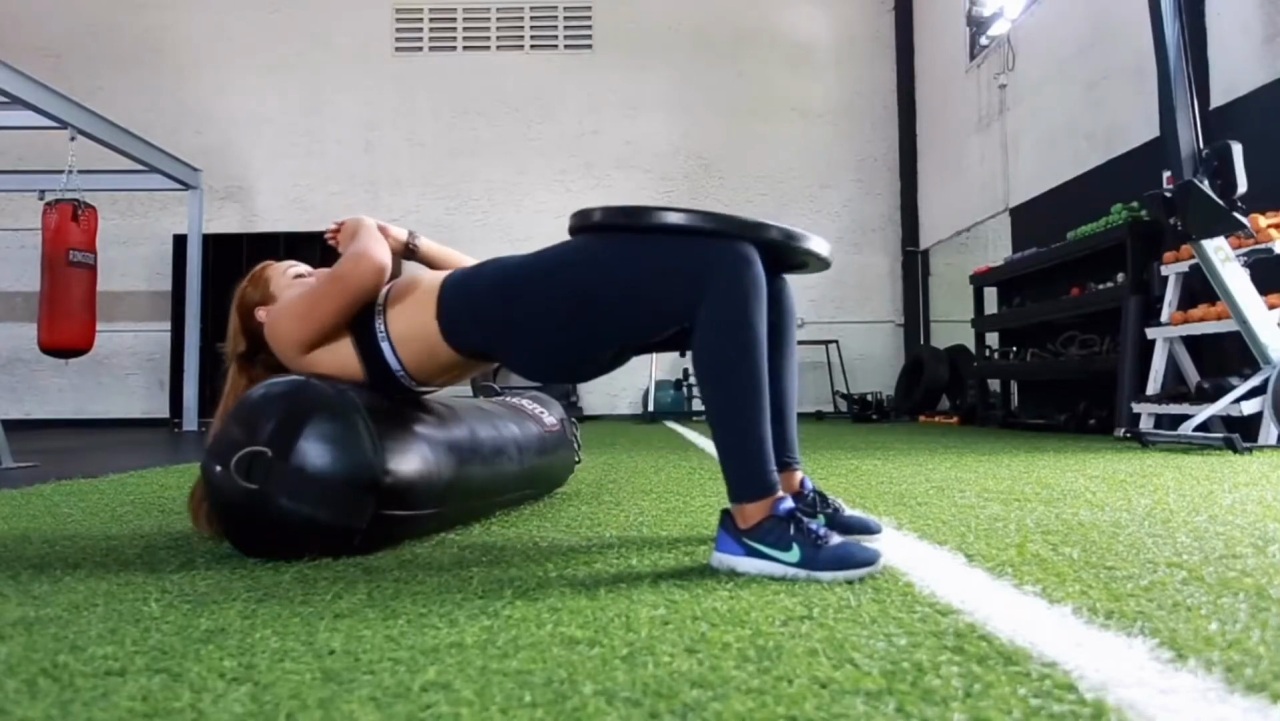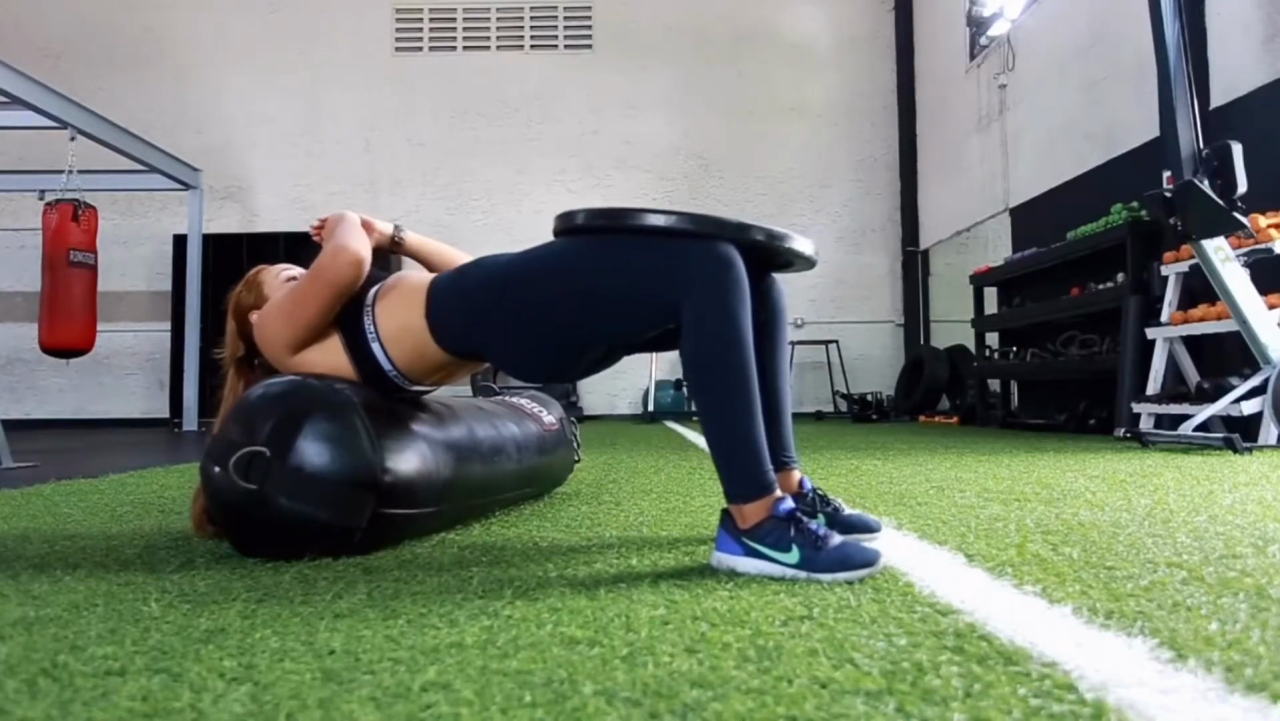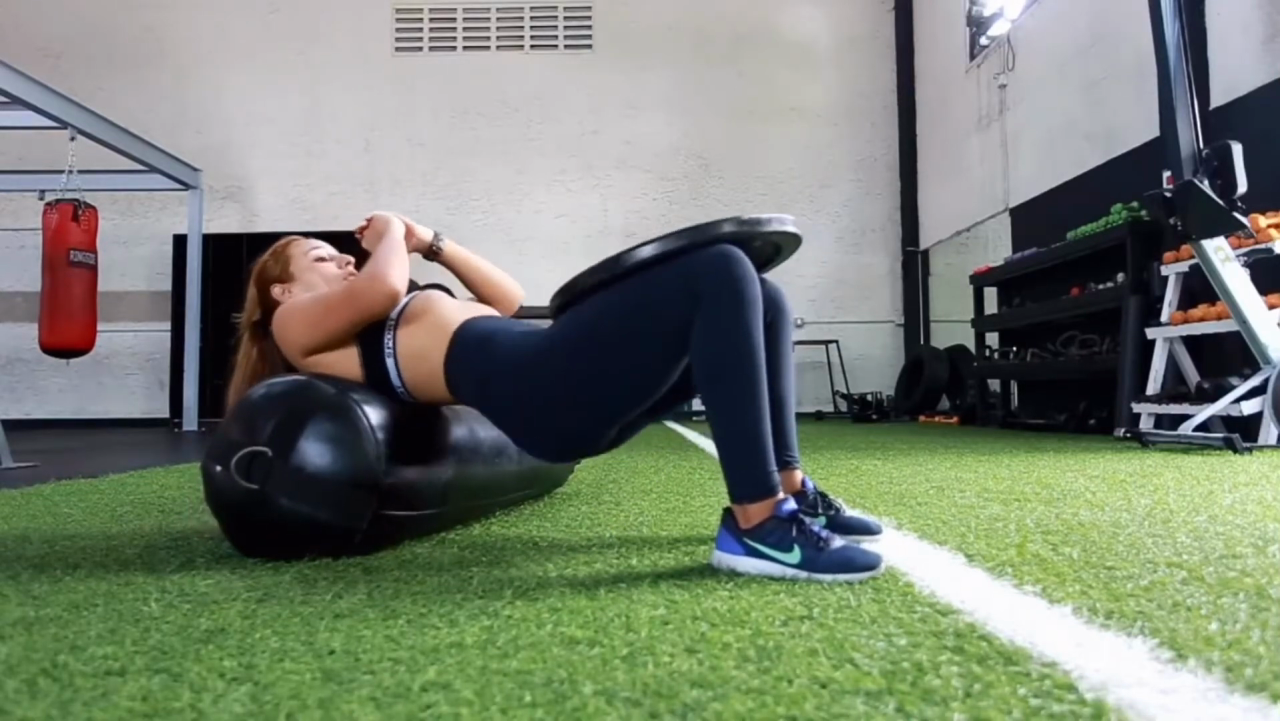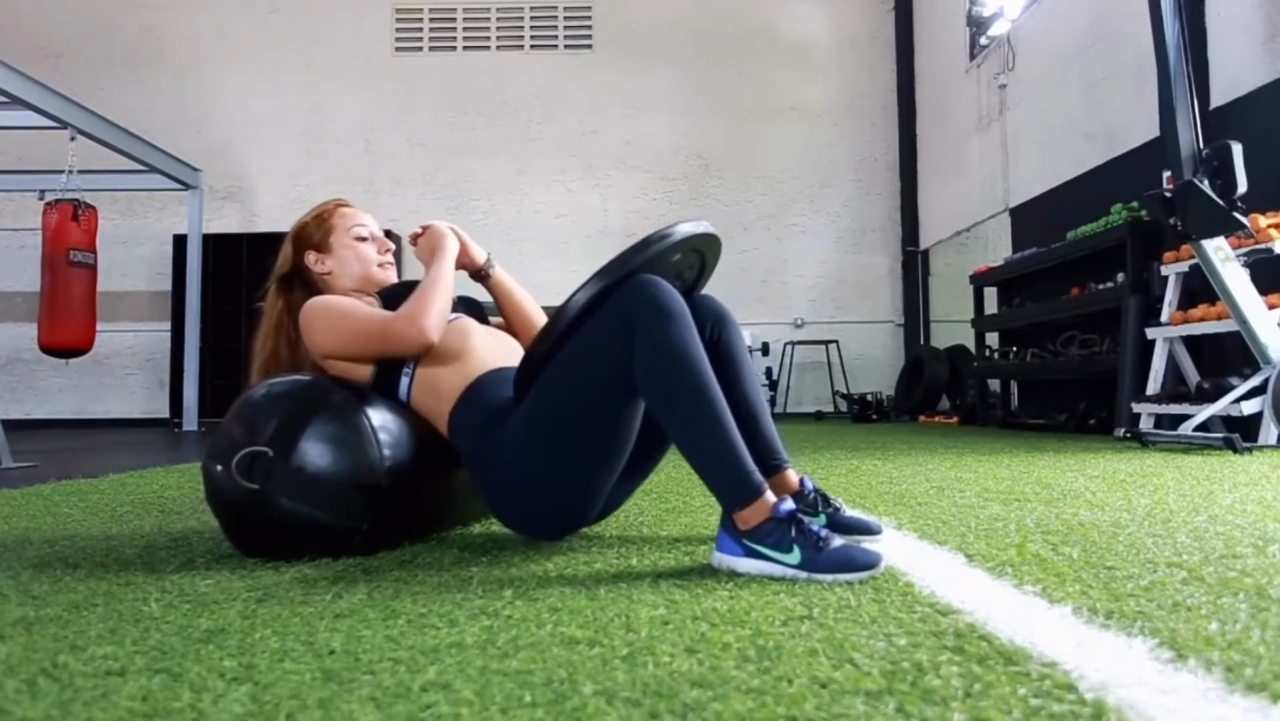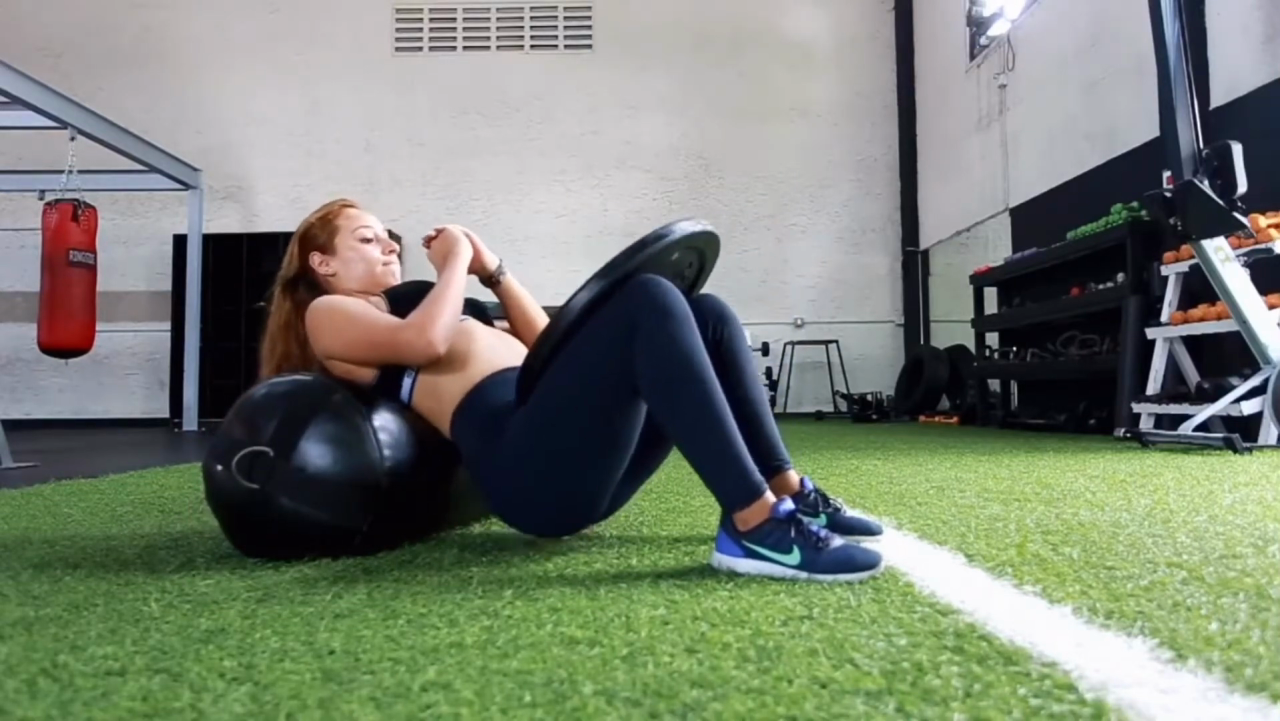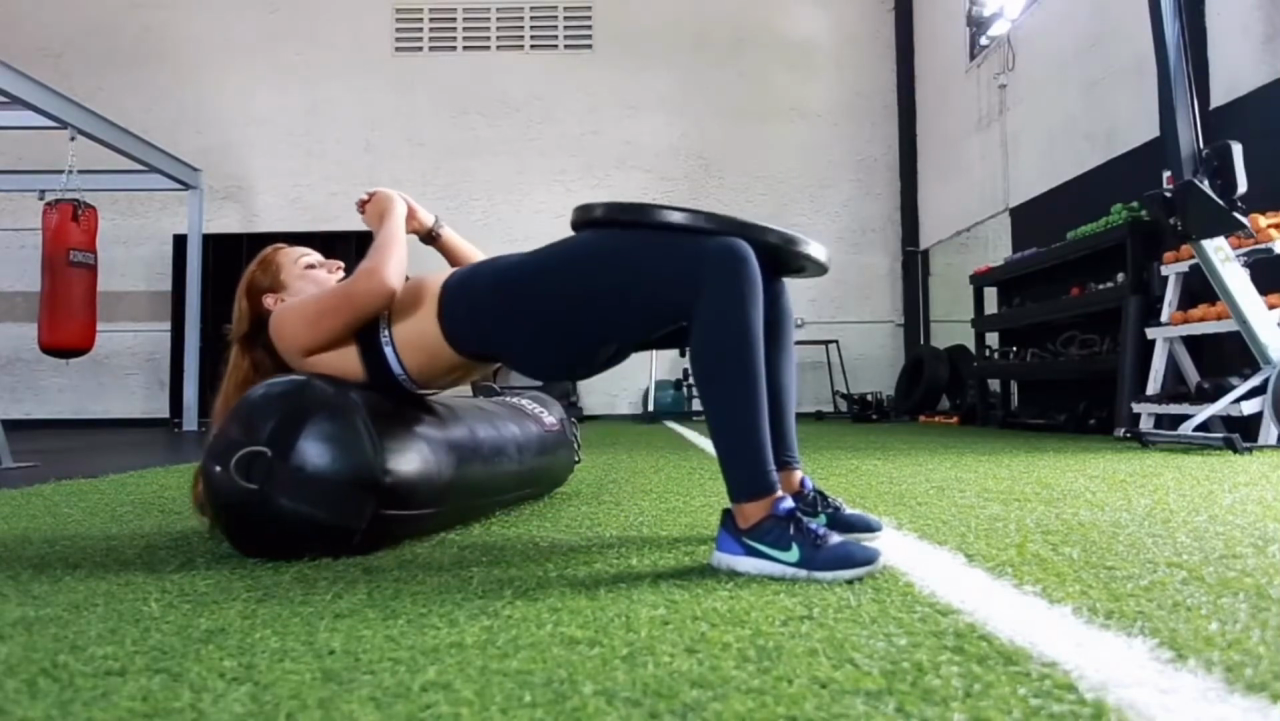
dt=0.5s
person 1, frame 1
left shoulder: (360, 323)
right shoulder: (291, 330)
left elbow: (478, 272)
right elbow: (366, 267)
left wrist: (406, 242)
right wrist: (368, 236)
left hip: (546, 301)
right hip: (526, 309)
left knee: (760, 284)
right knee: (727, 266)
left ankle: (787, 490)
right ankle: (757, 524)
person 1, frame 2
left shoulder: (382, 340)
right shoulder: (282, 334)
left elbow: (464, 269)
right elbow: (344, 260)
left wrist: (393, 237)
right wrist: (348, 229)
left hip: (545, 318)
right hip: (515, 312)
left knee: (747, 282)
right knee: (708, 267)
left ankle: (785, 489)
right ankle: (756, 526)
person 1, frame 3
left shoulder: (371, 326)
right shoulder: (296, 325)
left elbow: (509, 302)
right elbow: (382, 286)
left wrist: (429, 243)
right wrist: (389, 239)
left hip: (559, 367)
right hip: (539, 384)
left knee: (756, 299)
right knee: (720, 276)
left ankle: (789, 490)
right ankle: (759, 525)
person 1, frame 4
left shoulder: (398, 314)
right shoulder: (323, 315)
left elbow: (536, 339)
right elbow: (417, 333)
left wrist: (479, 263)
right wrist: (441, 260)
left hip: (582, 463)
right hip: (529, 467)
left knee: (704, 317)
right knee: (646, 302)
left ankle: (788, 494)
right ankle: (758, 527)
person 1, frame 5
left shoulder: (401, 314)
right shoulder: (329, 315)
left elbow: (539, 344)
right elbow: (426, 343)
left wrist: (490, 268)
right wrist: (455, 264)
left hip: (584, 454)
right hip: (530, 464)
left knee: (707, 317)
right knee: (650, 300)
left ankle: (789, 494)
right ankle: (756, 528)
person 1, frame 6
left shoulder: (368, 329)
right shoulder: (294, 329)
left elbow: (481, 273)
right elbow: (381, 284)
left wrist: (428, 227)
right wrist: (391, 220)
left hip: (552, 319)
right hip: (528, 313)
left knee: (758, 282)
right knee: (724, 264)
left ankle: (787, 487)
right ankle: (757, 525)
